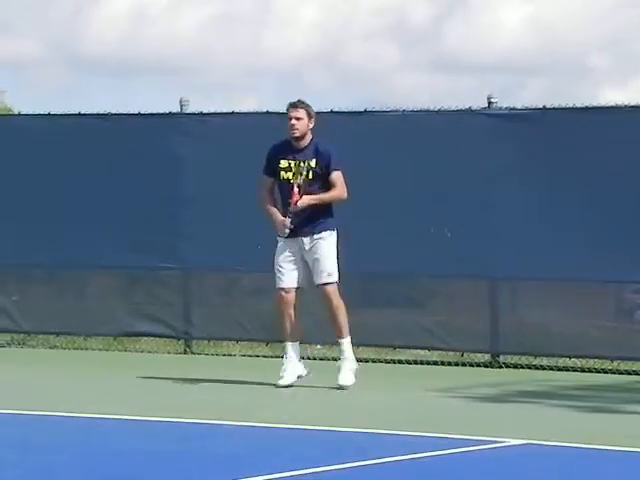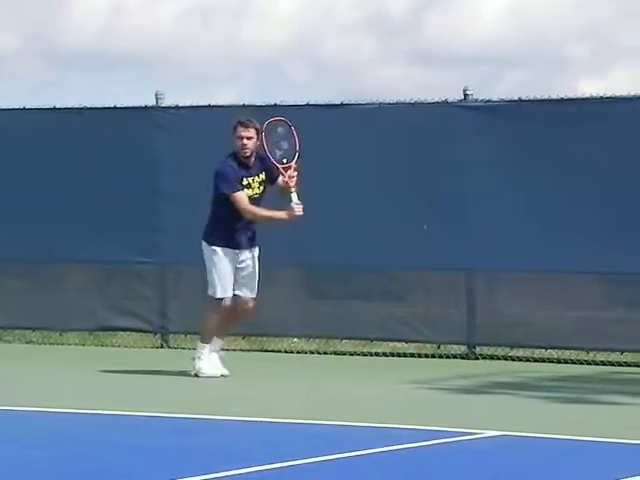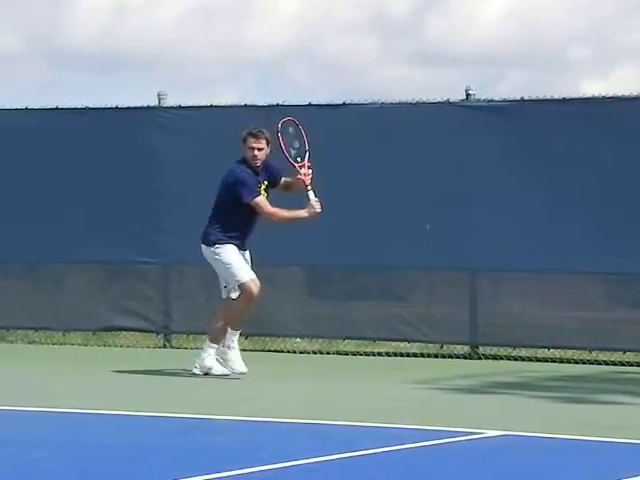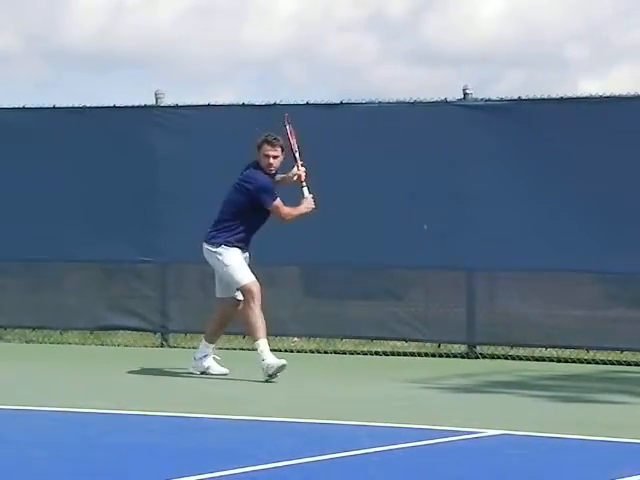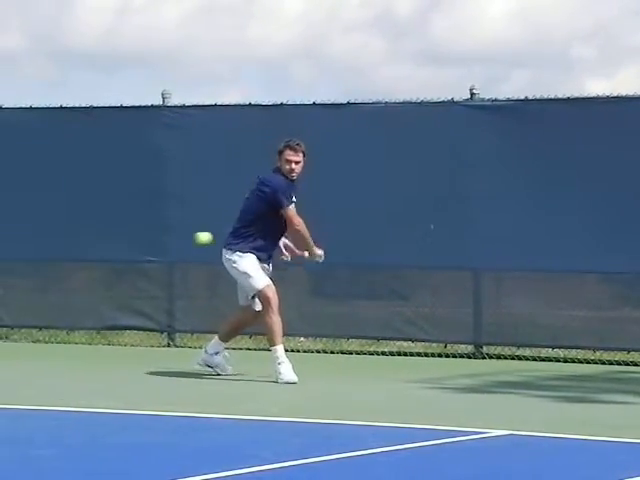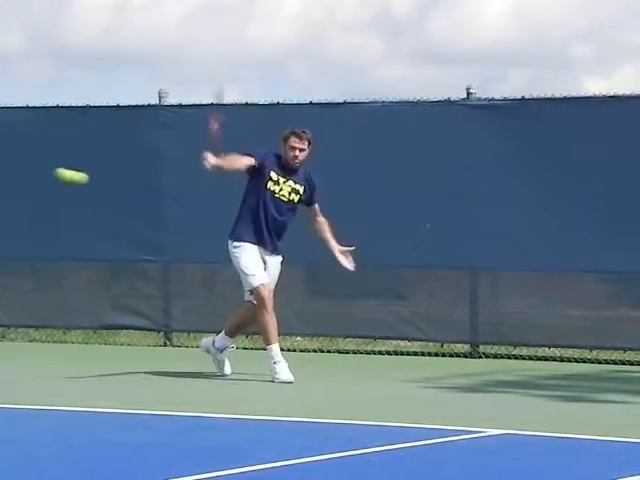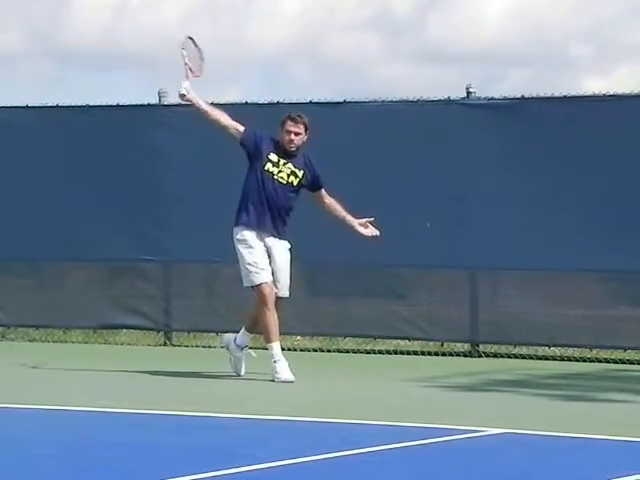
dt=0.7s
person 1, frame 1
left shoulder: (323, 152)
right shoulder: (276, 152)
left elbow: (341, 193)
right elbow: (267, 193)
left wrist: (310, 200)
right wrist: (277, 218)
left hip: (320, 232)
right hip: (289, 235)
left knee: (330, 292)
right knee: (285, 296)
left ankle: (348, 358)
right ankle: (293, 362)
person 1, frame 2
left shoulder: (265, 163)
right shoulder: (227, 170)
left elbow: (286, 187)
right elbow: (247, 210)
left wrist: (290, 183)
right wrist: (285, 214)
left hip: (248, 245)
right hip: (220, 245)
left knee: (245, 305)
right knee: (222, 303)
left ankle: (212, 349)
right ankle: (202, 358)
person 1, frame 3
left shoulder: (266, 168)
right shoulder: (240, 175)
left elbow: (285, 185)
right elbow: (270, 213)
left wrist: (300, 181)
right wrist: (305, 212)
left hip: (238, 244)
right hip: (219, 243)
left knee: (233, 302)
right knee: (251, 288)
left ankle: (206, 358)
right ankle: (230, 347)
person 1, frame 4
left shoulder: (264, 173)
right shoulder: (258, 180)
right elbow: (284, 214)
left wrist: (288, 177)
right wrist: (304, 207)
left hip: (232, 247)
right hip: (222, 246)
left knee: (232, 304)
right knee: (252, 291)
left ankle: (202, 357)
right ankle: (266, 358)
person 1, frame 5
left shoulder: (287, 183)
right shoulder: (275, 183)
right elbow: (295, 224)
left wrist: (280, 239)
right wrist: (313, 250)
left hip: (261, 255)
right hip: (240, 252)
left knee: (252, 311)
right knee: (270, 297)
left ankle: (212, 352)
right ankle: (282, 363)
person 1, frame 6
left shoulder: (306, 180)
right shoulder: (265, 161)
left elbow: (317, 217)
right elbow: (242, 161)
left wrist: (335, 247)
right wrist: (218, 162)
left hip: (272, 249)
right hip: (245, 242)
left knee: (255, 306)
right knee: (265, 298)
left ankle: (217, 344)
right ankle: (278, 362)
person 1, frame 7
left shoulder: (306, 165)
right shoulder: (262, 145)
left elbow: (325, 198)
right elbow: (227, 121)
left wrist: (353, 221)
right wrist: (195, 99)
left hip: (278, 237)
right hip: (249, 232)
left knee: (276, 299)
right knee: (265, 295)
left ankle: (238, 341)
right ankle: (278, 361)
